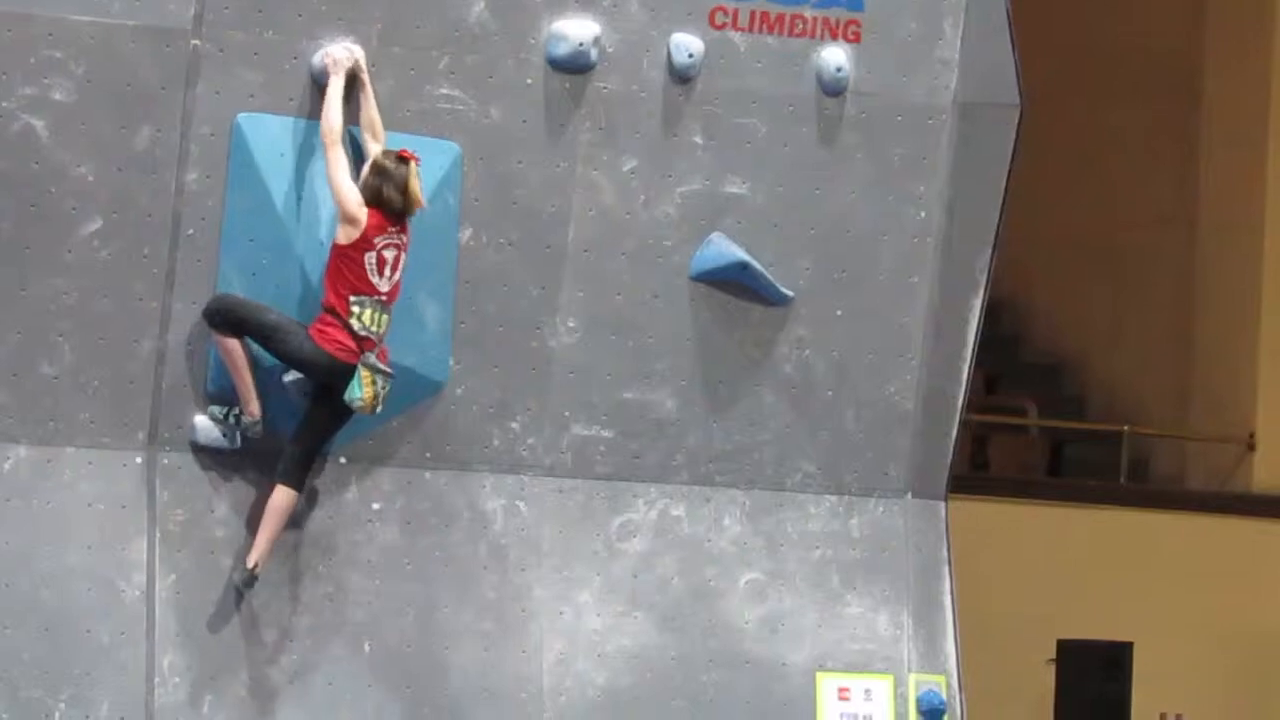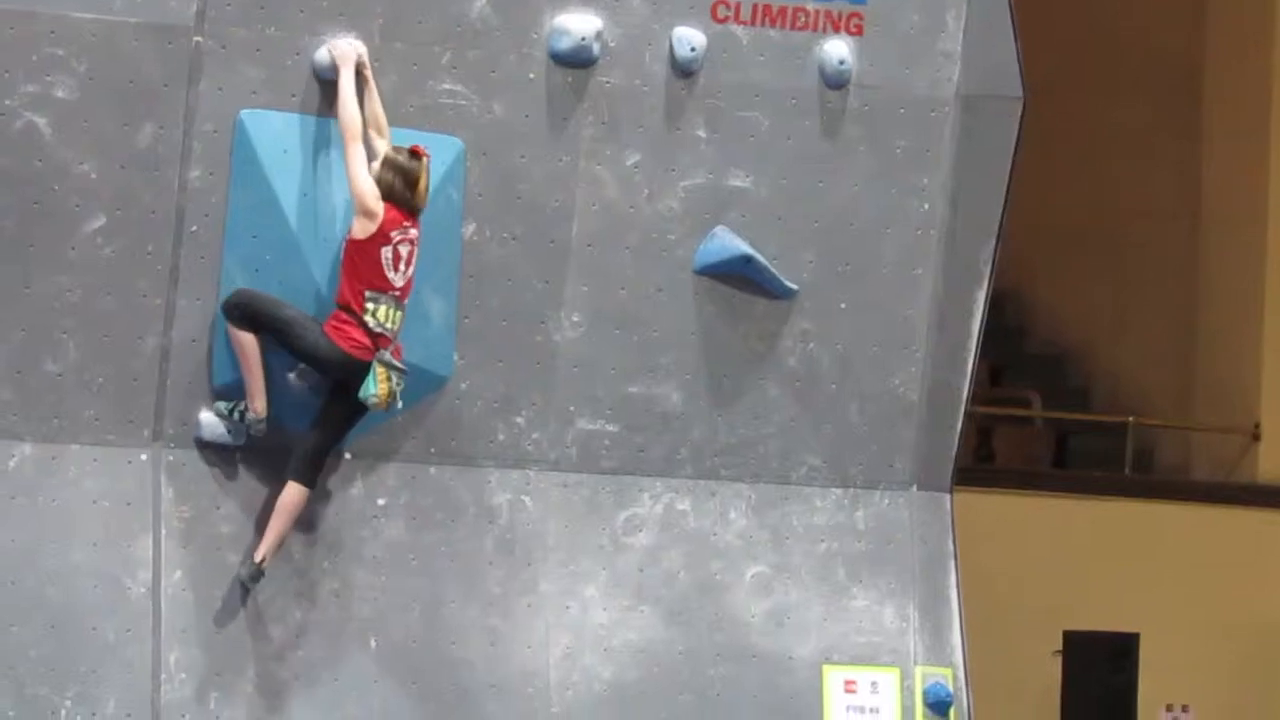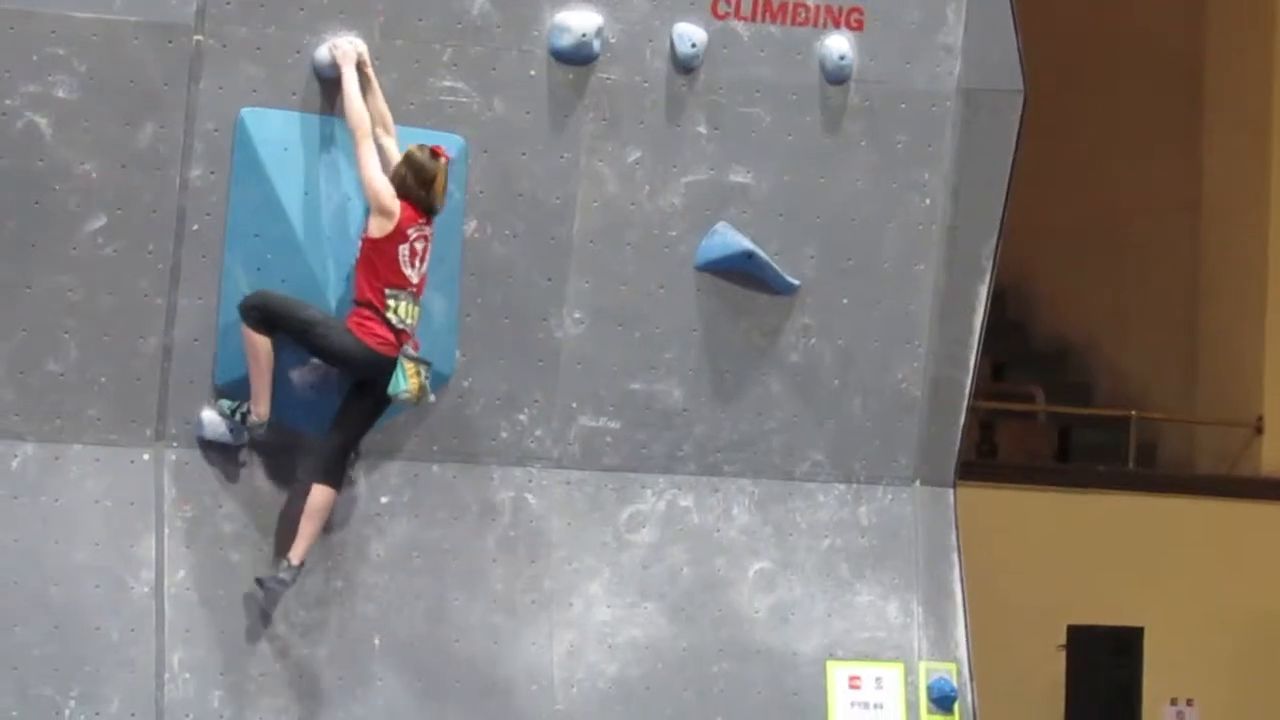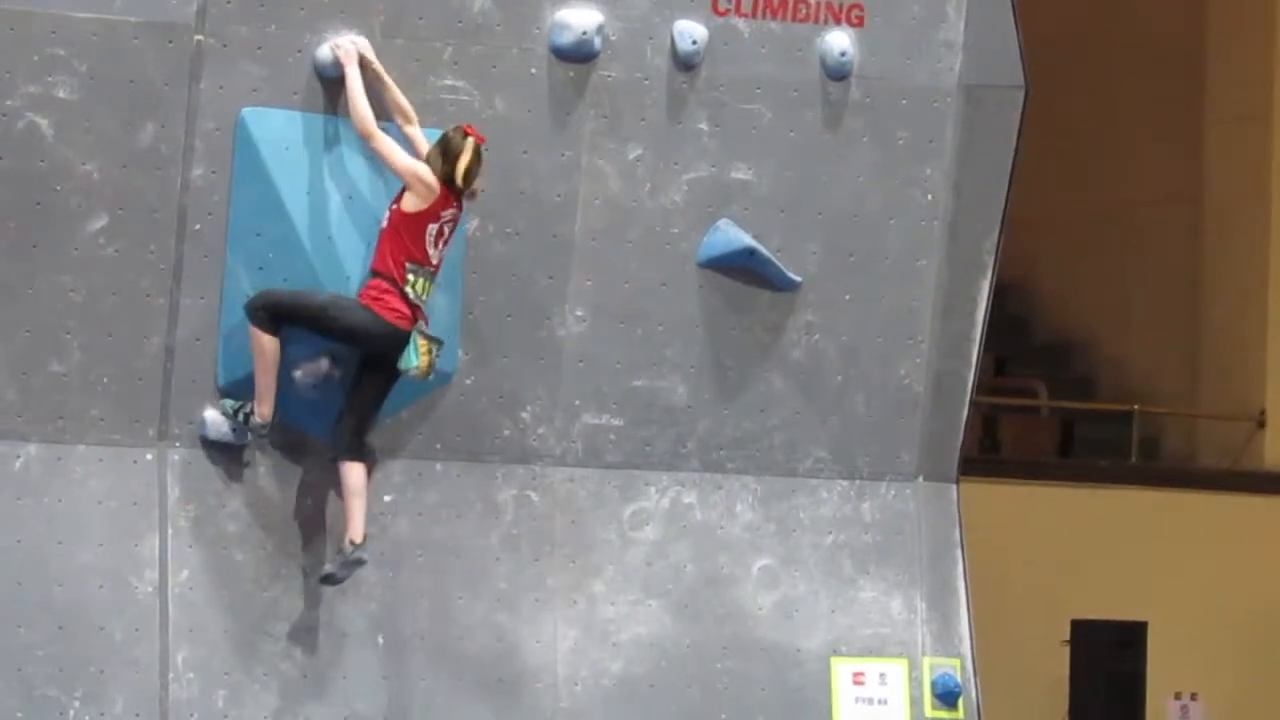
dt=0.3s
person 1, frame 1
left shoulder: (357, 216)
right shoulder: (400, 224)
left elbow: (332, 144)
right elbow: (376, 143)
left wrist: (337, 75)
right wrist: (363, 77)
left hip: (328, 352)
right hip: (363, 368)
left knee: (221, 310)
right knee: (297, 461)
left ankle: (248, 414)
right ankle: (251, 566)
person 1, frame 2
left shoulder: (373, 212)
right shoulder: (409, 220)
left elbow: (353, 137)
right elbow: (378, 138)
left wrist: (347, 69)
right wrist: (366, 74)
left hip: (342, 350)
right hip: (376, 366)
left knee: (240, 304)
right knee: (309, 457)
left ankle: (254, 412)
right ankle: (258, 560)
person 1, frame 3
left shoulder: (390, 209)
right shoulder: (423, 217)
left elbow: (363, 137)
right elbow: (384, 133)
left wrist: (347, 68)
right wrist: (366, 71)
left hip: (363, 346)
right hip: (392, 361)
left knee: (256, 306)
right knee: (329, 456)
left ankle: (254, 416)
right ankle: (292, 563)
person 1, frame 4
left shoulder: (426, 183)
right shoulder: (450, 196)
left elbow: (369, 130)
right elbow: (407, 121)
left wrist: (350, 65)
right wrist: (374, 65)
left hip: (377, 319)
right hip: (404, 333)
left knee: (264, 306)
right knee: (350, 434)
left ankle: (258, 415)
right ankle: (353, 543)
